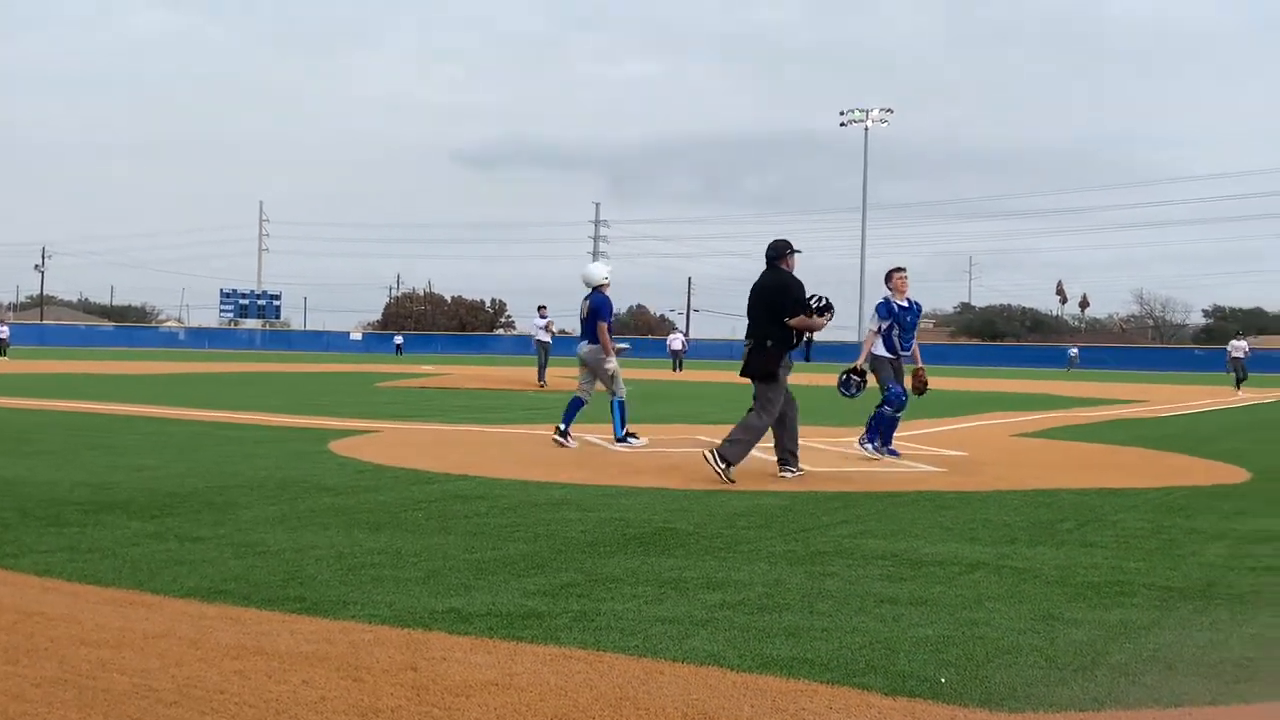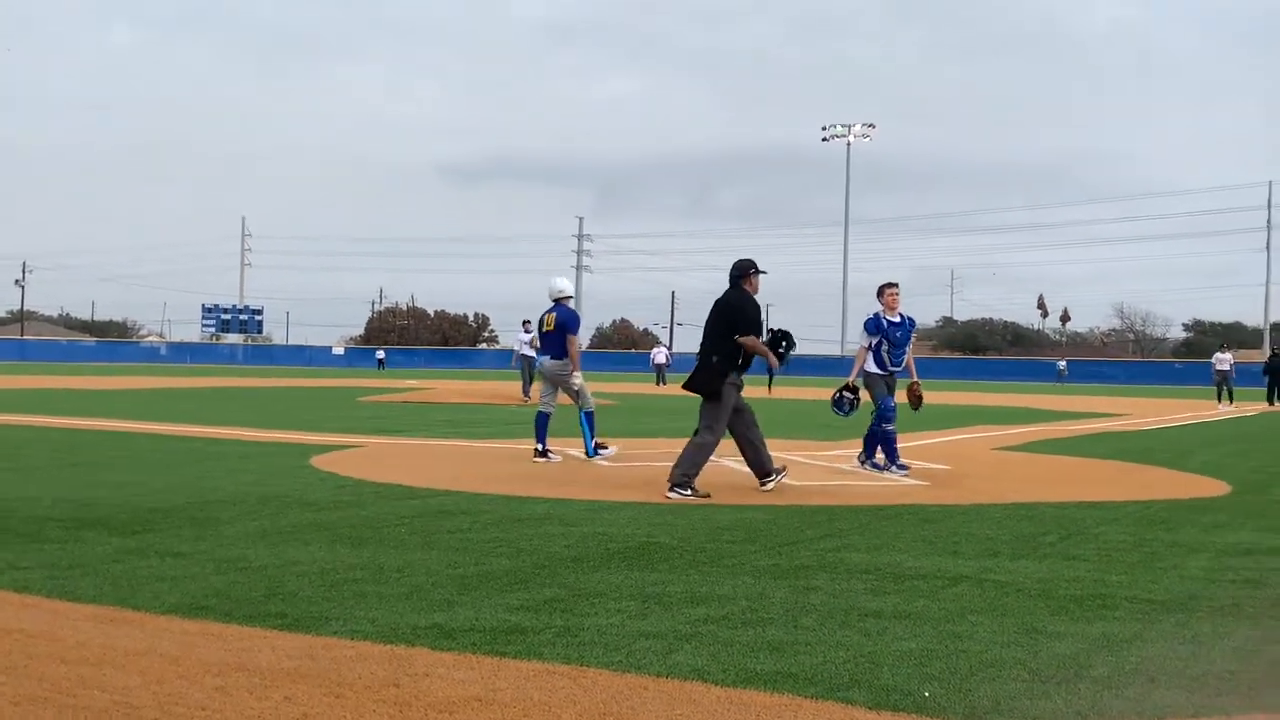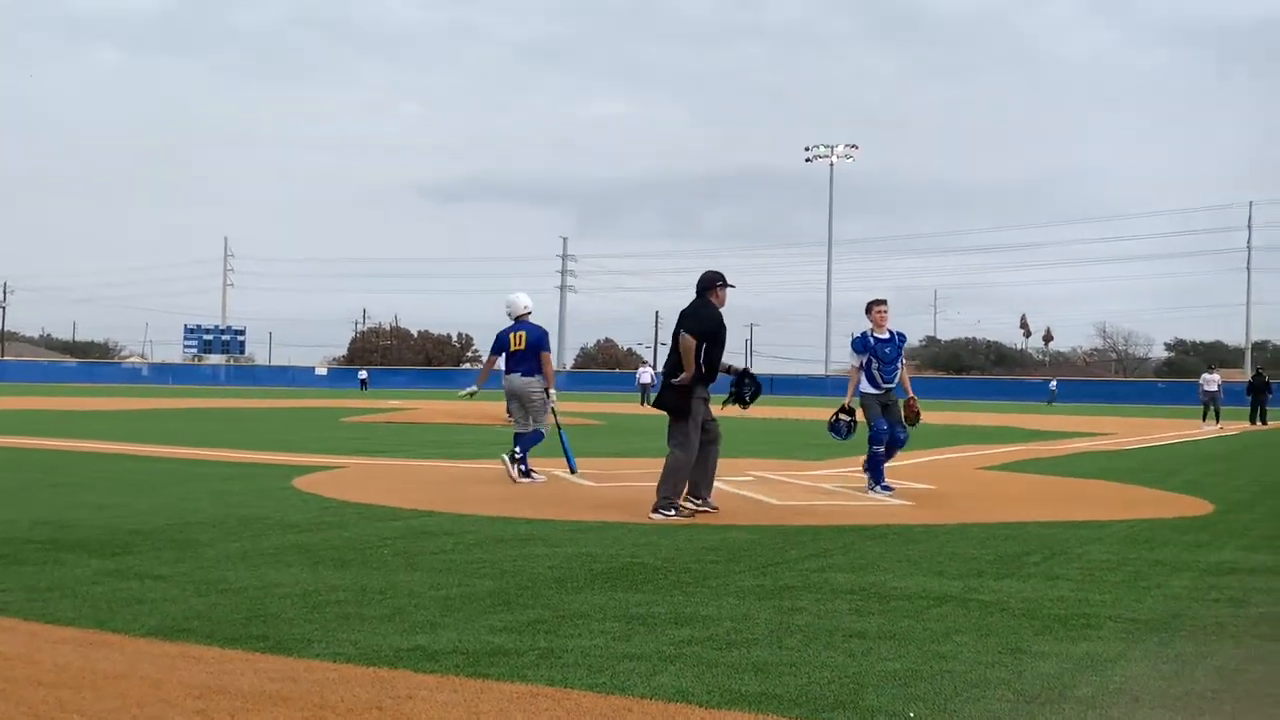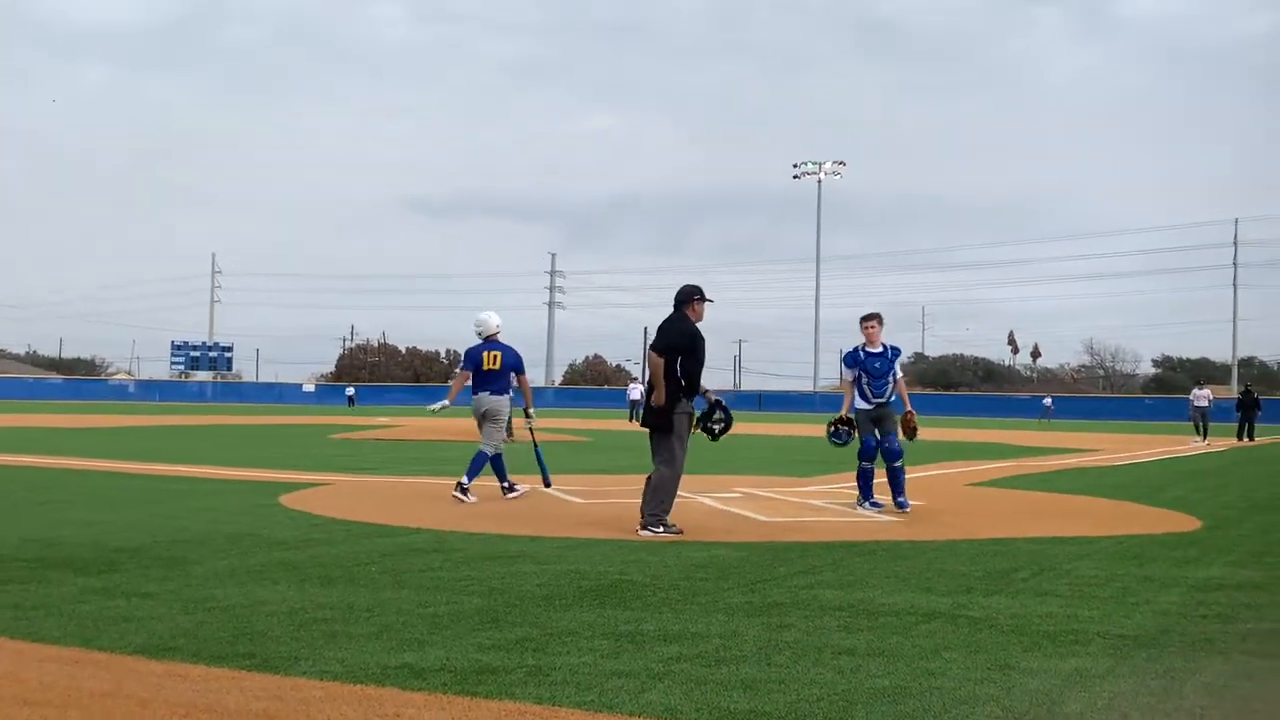
dt=0.2s
person 1, frame 1
left shoulder: (761, 283)
right shoulder: (790, 282)
right elbow: (795, 320)
left wrist: (807, 321)
right wrist: (817, 324)
left hip: (758, 353)
right hip: (773, 356)
left knee: (786, 408)
right knee: (764, 412)
left ankle: (789, 464)
right ankle: (722, 456)
person 1, frame 2
left shoulder: (728, 299)
right shoulder: (746, 302)
right elbow: (745, 338)
left wrist: (760, 349)
right wrist: (768, 356)
left hip: (718, 372)
right hip: (721, 374)
left knee: (745, 421)
right knee: (710, 430)
left ankle: (765, 474)
right ankle: (679, 484)
person 1, frame 3
left shoulder: (698, 311)
right shoulder: (708, 313)
right elbow: (686, 338)
left wrist: (729, 368)
right wrist: (689, 372)
left hip: (690, 389)
right hip: (688, 389)
left knee: (710, 436)
right knee: (684, 447)
left ankle: (697, 497)
right ankle: (665, 506)
person 1, frame 4
left shoulder: (678, 326)
right shoulder: (681, 326)
right elbow: (655, 354)
left wrist: (703, 392)
right wrist: (658, 391)
left hip: (671, 403)
right hip: (671, 405)
left knee: (667, 462)
right knee: (669, 463)
left ankle: (652, 515)
right ankle: (653, 522)
person 2, frame 1
left shoulder: (915, 308)
right shoulder: (885, 307)
left elbow: (913, 337)
right elbow: (872, 333)
left wrist: (919, 363)
right wrist: (862, 359)
left hip: (897, 360)
right hip: (881, 358)
left knee: (900, 400)
right knee: (893, 396)
left ankle: (883, 443)
right ankle: (868, 438)
person 2, frame 2
left shoulder: (907, 323)
right shoulder: (874, 322)
left elbow: (908, 352)
right elbow: (863, 350)
left wrist: (914, 377)
right wrist: (853, 375)
left hip: (891, 376)
right hip: (874, 375)
left knee: (882, 417)
right knee: (887, 411)
left ankle: (867, 456)
right ankle: (892, 460)
person 2, frame 3
left shoulder: (898, 339)
right shoulder: (862, 341)
left elbow: (901, 367)
right elbow: (855, 370)
left wrist: (909, 393)
right wrist: (848, 397)
left hip: (890, 394)
right hip: (869, 395)
left knee: (900, 436)
right knee: (879, 433)
left ankle: (872, 466)
right ankle: (876, 481)
person 2, frame 4
left shoulder: (892, 353)
right shoulder: (854, 356)
left elbow: (898, 381)
right elbow: (848, 383)
left wrist: (908, 406)
right wrist: (845, 409)
left hip: (885, 408)
right hip: (863, 410)
left knee: (893, 449)
right knee: (868, 450)
left ankle: (900, 497)
right ankle: (865, 497)
person 3, frame 1
left shoulder: (587, 300)
right shoulder: (603, 300)
right elbow: (602, 331)
left wrist: (613, 346)
right wrist: (610, 357)
left hip: (583, 349)
right hip: (596, 350)
left knee: (583, 393)
right knee: (617, 392)
left ankle: (562, 430)
right ankle: (622, 435)
person 3, frame 2
left shoulder: (545, 315)
right shoulder: (572, 315)
right elbow: (572, 345)
right wrist: (576, 372)
left hip: (545, 364)
right hip: (561, 365)
left knee: (545, 407)
right knee: (586, 404)
left ankle: (540, 449)
right ankle: (591, 447)
person 3, frame 3
left shoulder: (503, 334)
right shoulder: (540, 332)
left elbow: (490, 362)
right elbow: (546, 361)
left wrist: (477, 386)
right wrist: (551, 390)
left hip: (510, 382)
right hip: (532, 383)
left knee: (521, 427)
right knee: (540, 427)
left ankle: (524, 469)
right ankle: (516, 456)
person 3, frame 4
left shoulder: (472, 352)
right shoulder: (511, 353)
left elbow: (462, 378)
right elbow: (523, 383)
left wrist: (448, 401)
right wrist: (529, 409)
left hip: (478, 401)
right hip: (499, 402)
left knee: (494, 445)
right knee: (487, 447)
left ankle: (506, 486)
right ankle: (463, 484)
